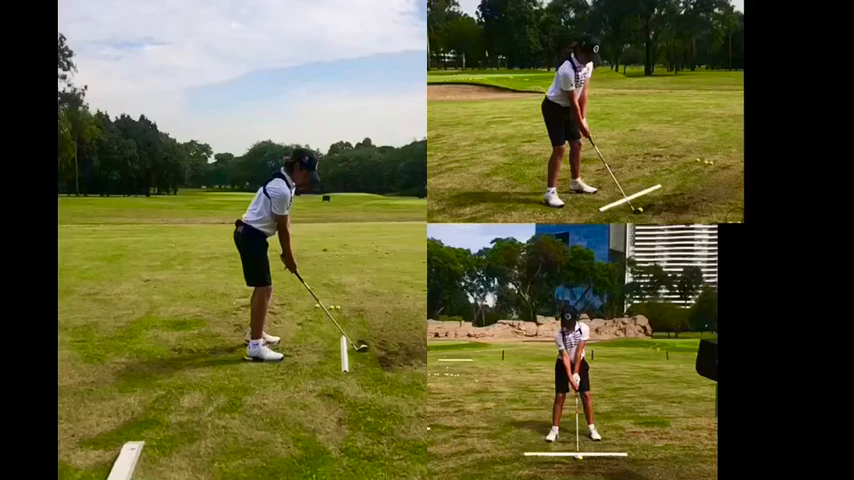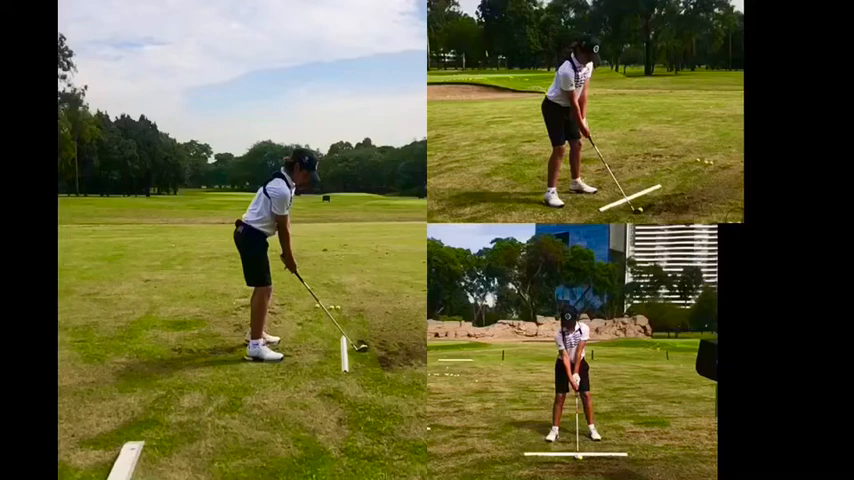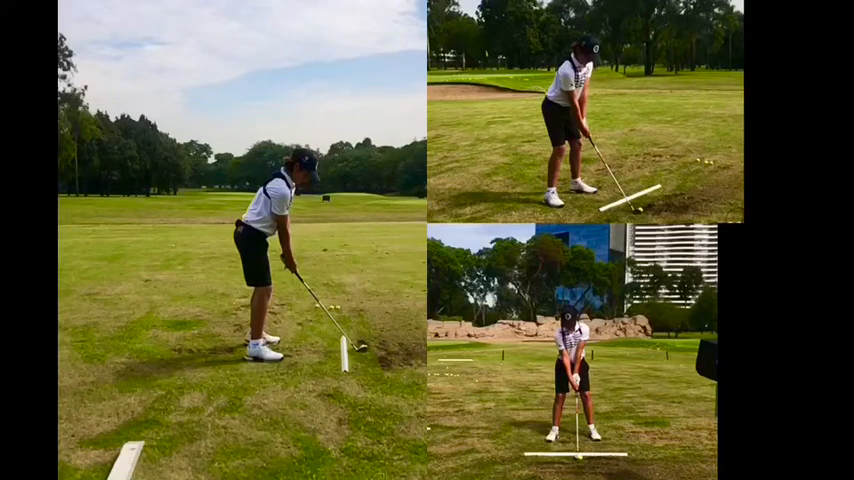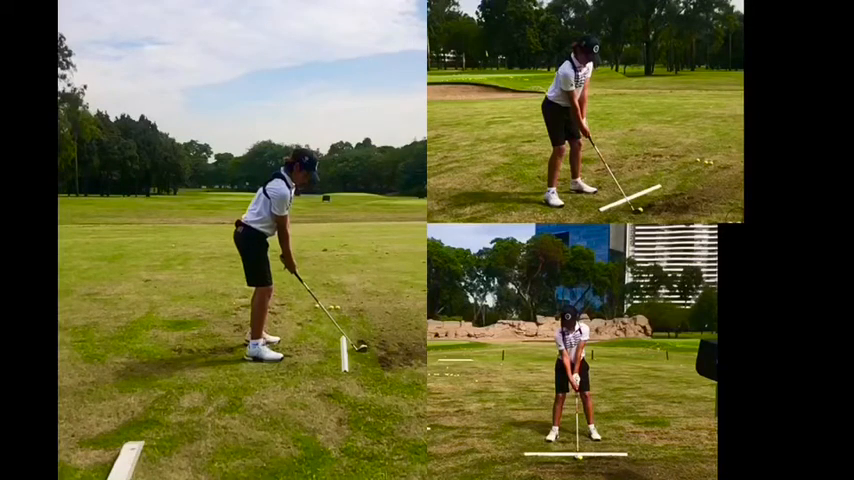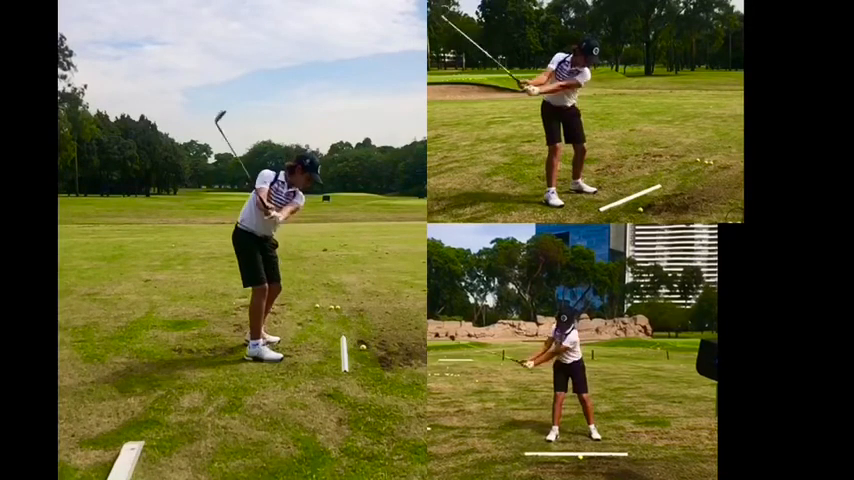
dt=1s
person 1, frame 1
left shoulder: (283, 182)
right shoulder: (282, 190)
left elbow: (283, 223)
right elbow: (283, 227)
left wrist: (287, 253)
right wrist: (289, 257)
left hip: (251, 235)
right hip: (252, 237)
left knee: (261, 287)
right knee: (264, 289)
left ankle: (256, 333)
right ankle: (255, 346)
person 1, frame 2
left shoulder: (283, 182)
right shoulder: (282, 191)
left elbow: (283, 224)
right elbow: (283, 228)
left wrist: (287, 253)
right wrist: (289, 257)
left hip: (251, 235)
right hip: (252, 237)
left knee: (261, 287)
right knee: (264, 288)
left ankle: (256, 333)
right ankle: (255, 346)
person 1, frame 3
left shoulder: (283, 182)
right shoulder: (282, 191)
left elbow: (284, 223)
right elbow: (283, 228)
left wrist: (287, 254)
right wrist: (289, 257)
left hip: (250, 235)
right hip: (252, 237)
left knee: (261, 287)
right knee: (264, 289)
left ankle: (256, 332)
right ankle: (255, 346)
person 1, frame 4
left shoulder: (283, 182)
right shoulder: (282, 191)
left elbow: (284, 224)
right elbow: (282, 229)
left wrist: (287, 254)
right wrist: (289, 258)
left hip: (251, 235)
right hip: (252, 237)
left knee: (262, 286)
right knee: (265, 289)
left ankle: (255, 333)
right ankle: (254, 346)
person 1, frame 5
left shoulder: (298, 196)
right shoulder: (268, 176)
left elbow: (287, 211)
right elbow: (261, 196)
left wrist: (278, 215)
right wrist: (265, 206)
left hip: (265, 240)
right hip: (246, 236)
left knee: (275, 287)
right knee: (261, 288)
left ankle: (256, 332)
right ankle: (255, 346)
person 2, frame 1
left shoulder: (588, 64)
right shoulder: (567, 71)
left elbow: (584, 92)
right elbow: (573, 101)
left wrist: (584, 118)
right wrist: (582, 125)
left hip: (567, 108)
right hip: (554, 108)
left knee: (577, 144)
right knee: (560, 148)
left ankle: (576, 182)
right ankle: (550, 192)
person 2, frame 2
left shoulder: (588, 65)
right shoulder: (567, 71)
left elbow: (584, 92)
right elbow: (573, 101)
left wrist: (584, 119)
right wrist: (581, 125)
left hip: (567, 108)
right hip: (554, 108)
left knee: (577, 144)
right knee: (560, 148)
left ankle: (576, 182)
right ankle: (551, 192)
person 2, frame 3
left shoulder: (588, 65)
right shoulder: (567, 71)
left elbow: (584, 92)
right elbow: (573, 101)
left wrist: (584, 119)
right wrist: (582, 125)
left hip: (567, 108)
right hip: (554, 108)
left knee: (577, 143)
right knee: (560, 148)
left ankle: (576, 182)
right ankle: (551, 191)
person 2, frame 4
left shoulder: (588, 65)
right shoulder: (567, 71)
left elbow: (584, 92)
right elbow: (573, 101)
left wrist: (584, 118)
right wrist: (582, 125)
left hip: (567, 108)
right hip: (554, 108)
left knee: (577, 143)
right knee: (559, 148)
left ankle: (576, 182)
right ankle: (551, 191)
person 2, frame 5
left shoulder: (584, 74)
right shoulder: (561, 57)
left elbow: (561, 86)
right elbow: (546, 75)
left wrist: (538, 90)
right wrist: (531, 83)
left hip: (569, 110)
right hip: (550, 108)
left knee: (581, 148)
right knee: (555, 148)
left ankle: (576, 182)
right ankle: (550, 192)
person 3, frame 1
left shoulder: (584, 328)
right shoulder: (559, 335)
left elbow: (579, 352)
right elbow: (565, 357)
left wrist: (576, 372)
right wrist: (570, 378)
left hip: (580, 364)
right hip: (563, 365)
left knee: (586, 395)
right knee: (560, 396)
left ankle: (592, 428)
right ankle: (555, 429)
person 3, frame 2
left shoulder: (584, 329)
right shoulder: (559, 335)
left elbow: (579, 352)
right elbow: (565, 356)
left wrist: (576, 373)
right wrist: (570, 378)
left hip: (580, 364)
right hip: (563, 365)
left knee: (586, 395)
right knee: (560, 396)
left ankle: (592, 428)
right ankle: (555, 429)
person 3, frame 3
left shoulder: (584, 329)
right shoulder: (559, 334)
left elbow: (579, 351)
right elbow: (565, 356)
left wrist: (576, 372)
right wrist: (570, 377)
left hip: (579, 363)
right hip: (563, 365)
left knee: (586, 394)
right knee: (560, 396)
left ankle: (592, 428)
right ankle: (555, 429)
person 3, frame 4
left shoulder: (584, 328)
right shoulder: (559, 334)
left elbow: (579, 352)
right elbow: (565, 356)
left wrist: (576, 372)
right wrist: (570, 378)
left hip: (580, 363)
right hip: (563, 365)
left knee: (586, 395)
right knee: (560, 396)
left ankle: (592, 428)
right ankle: (555, 429)
person 3, frame 5
left shoulder: (572, 336)
right shoulder: (558, 328)
left elbow: (553, 352)
right elbow: (546, 346)
left wrist: (535, 363)
right wrist: (532, 359)
left hip: (575, 365)
right hip: (561, 365)
left knee: (584, 397)
right knee: (559, 397)
left ankle: (592, 428)
right ankle: (555, 430)
